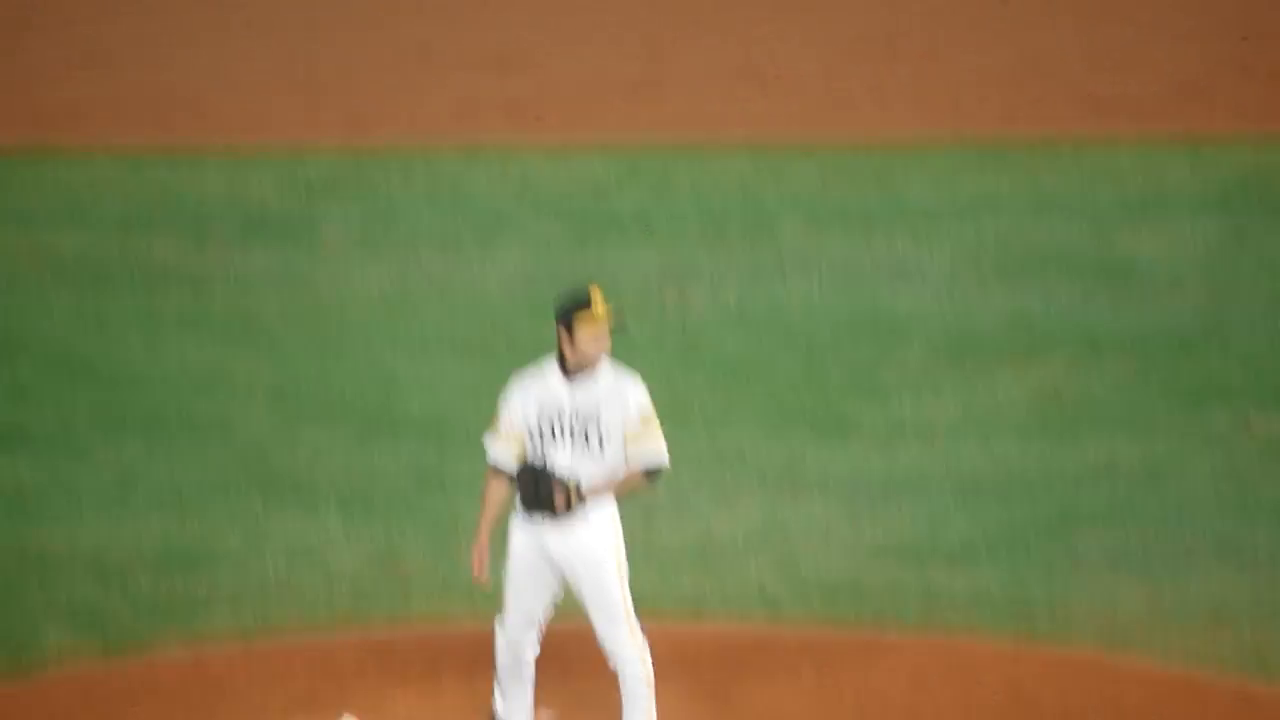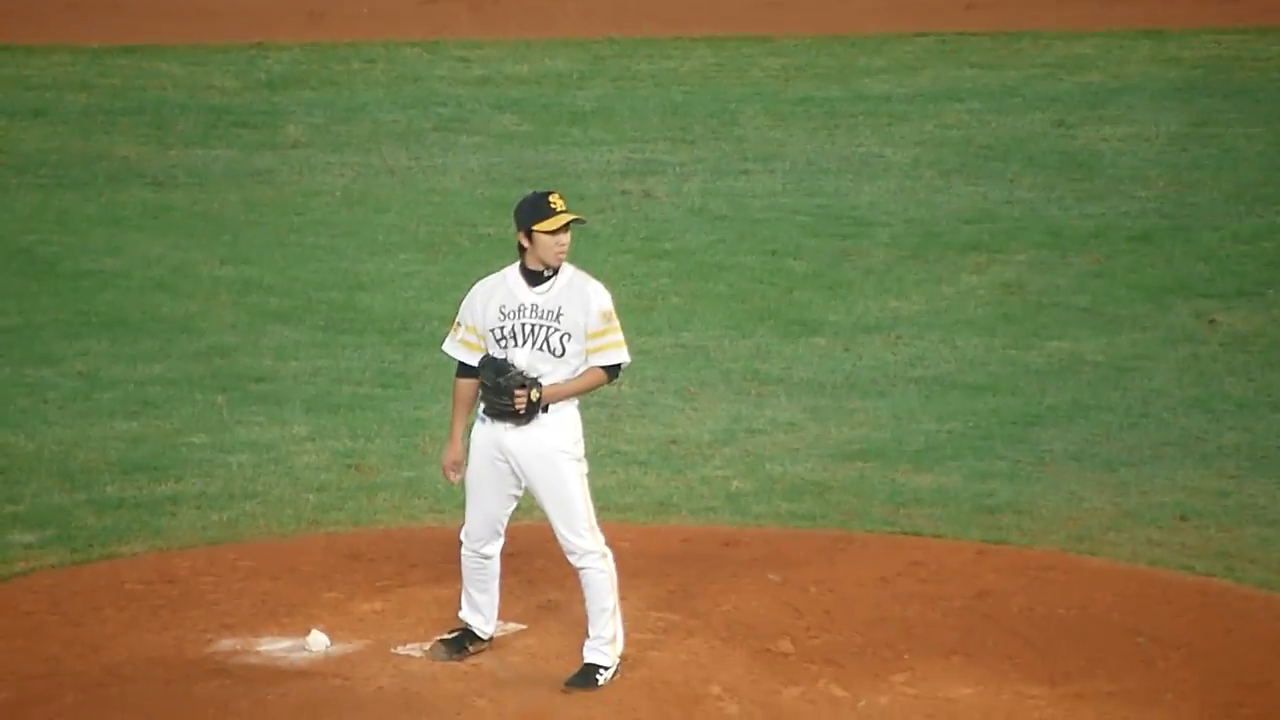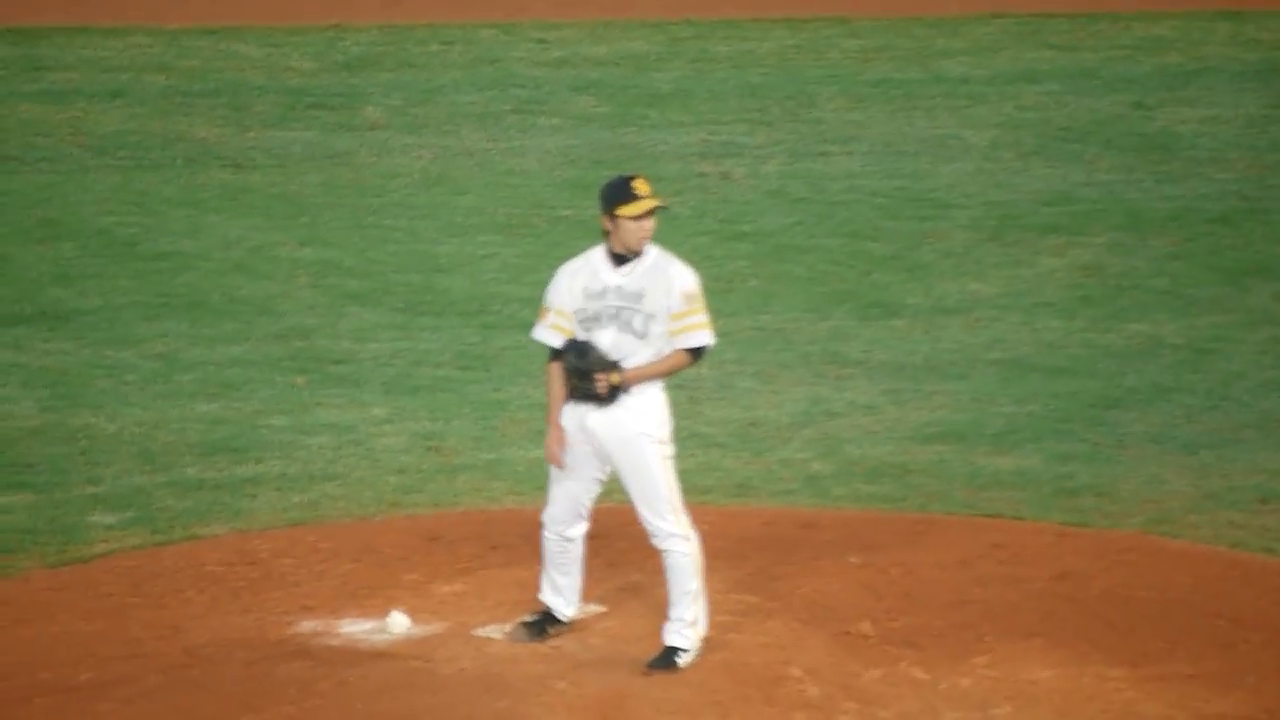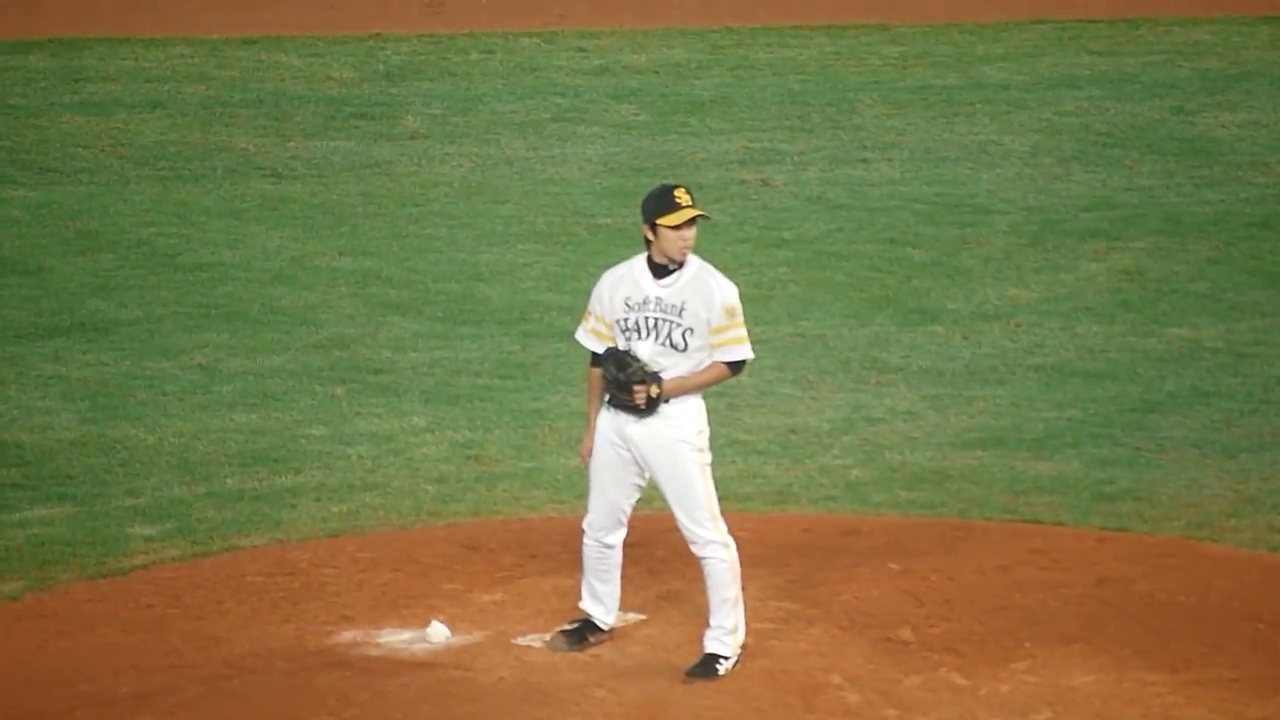
dt=0.5s
person 1, frame 1
left shoulder: (627, 392)
right shoulder: (525, 391)
left elbow: (648, 466)
right elbow: (503, 468)
left wrist: (584, 494)
right wrist: (483, 537)
left hip: (592, 532)
right hip: (531, 531)
left knee: (622, 643)
right knee: (514, 635)
person 1, frame 2
left shoulder: (588, 293)
right shoulder: (486, 293)
left elbow: (607, 367)
right elbow: (468, 369)
left wrist: (545, 394)
right wrist: (455, 439)
left hip: (552, 430)
right hip: (492, 430)
left knee: (584, 544)
right knee: (478, 537)
left ankle: (603, 651)
right ankle: (478, 627)
person 1, frame 3
left shoulder: (673, 275)
right shoulder: (573, 274)
left elbow: (691, 350)
right elbow: (558, 354)
left wrist: (627, 376)
right wrist: (555, 424)
left hip: (638, 412)
right hip: (578, 412)
left knee: (668, 526)
right knee: (561, 519)
left ankle: (685, 632)
right ankle: (558, 609)
person 1, frame 4
left shoulder: (715, 287)
right shoulder: (614, 281)
left elbow: (731, 362)
right elbow: (598, 358)
left wrist: (665, 388)
right wrist: (591, 427)
left hip: (676, 421)
right hip: (616, 420)
left knee: (707, 534)
right knee: (600, 527)
left ankle: (724, 641)
right ankle: (598, 618)
